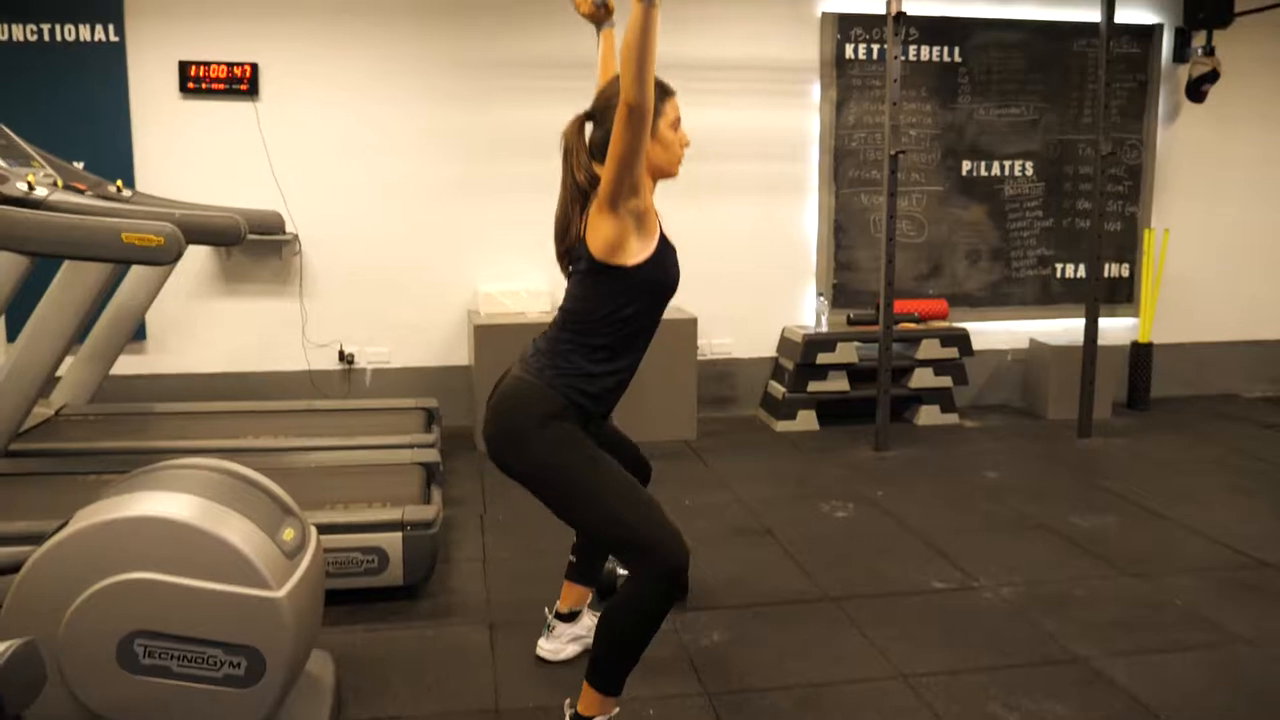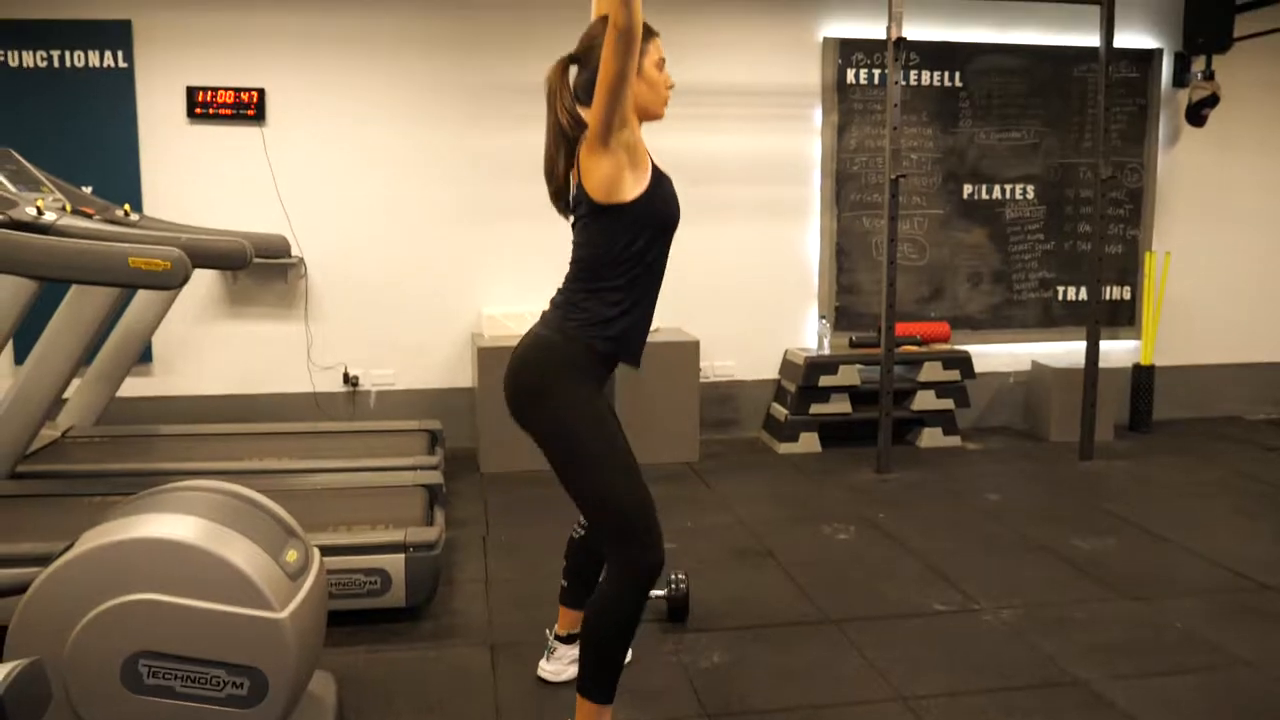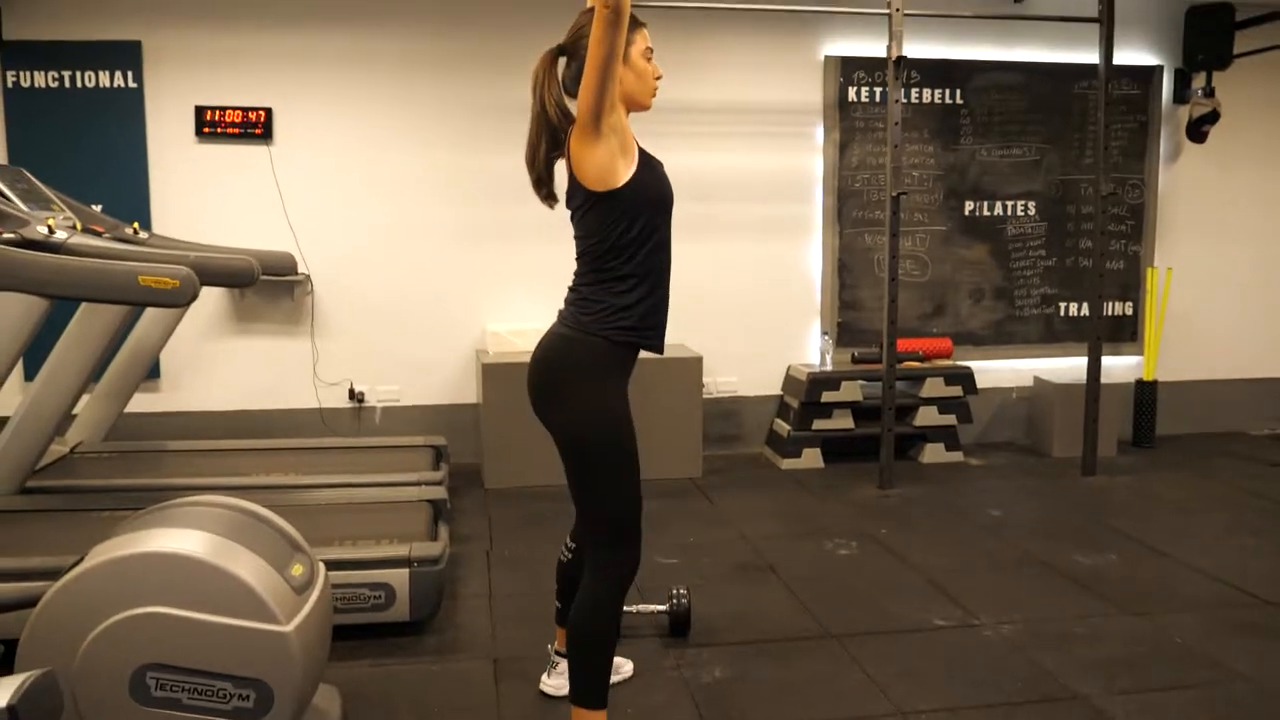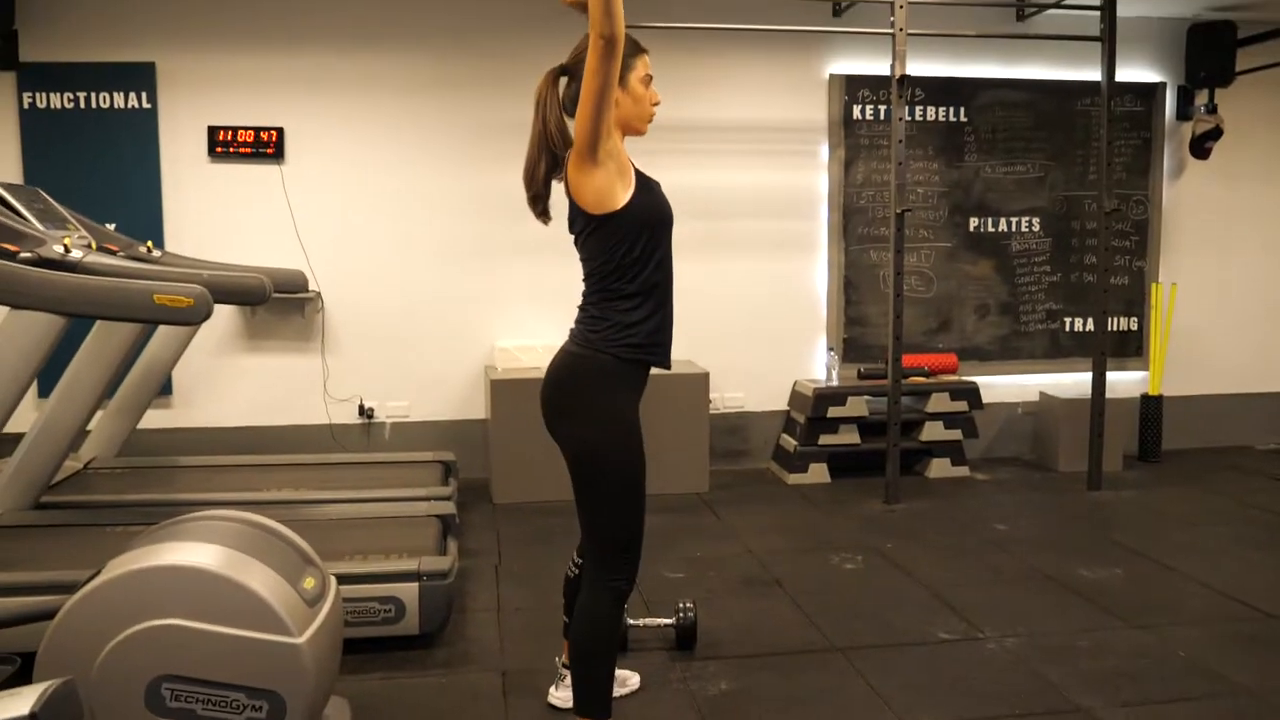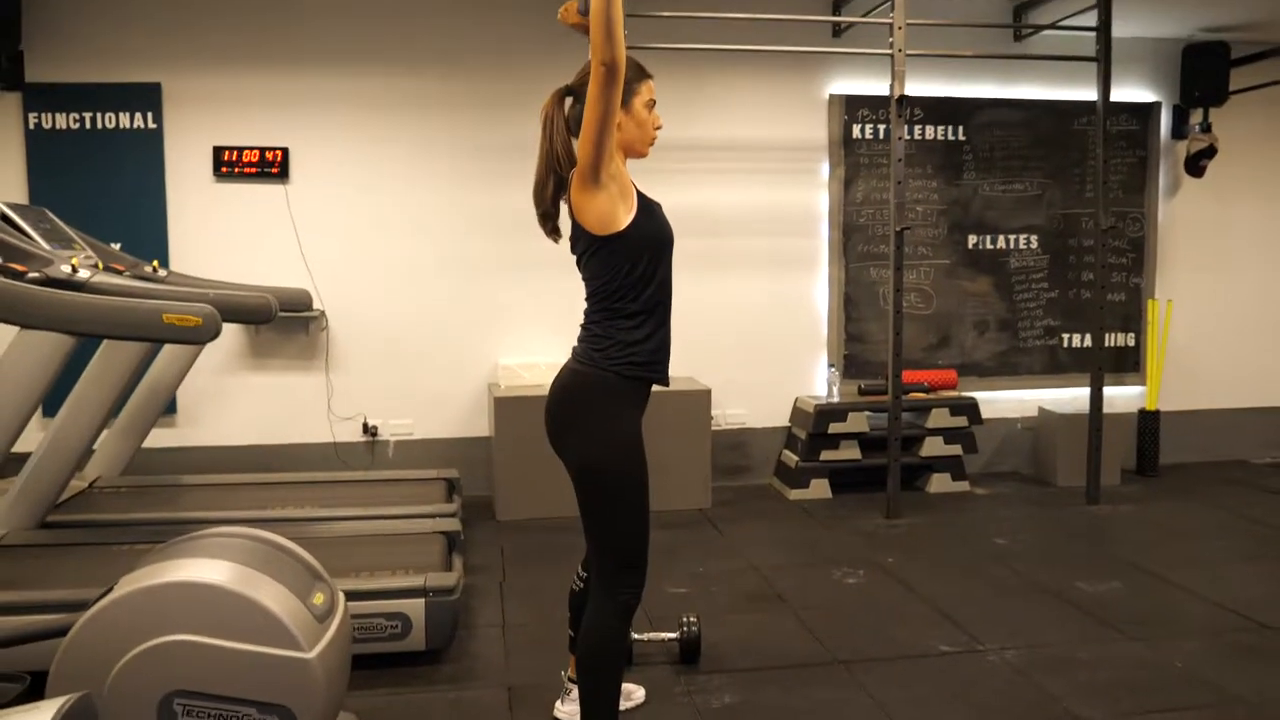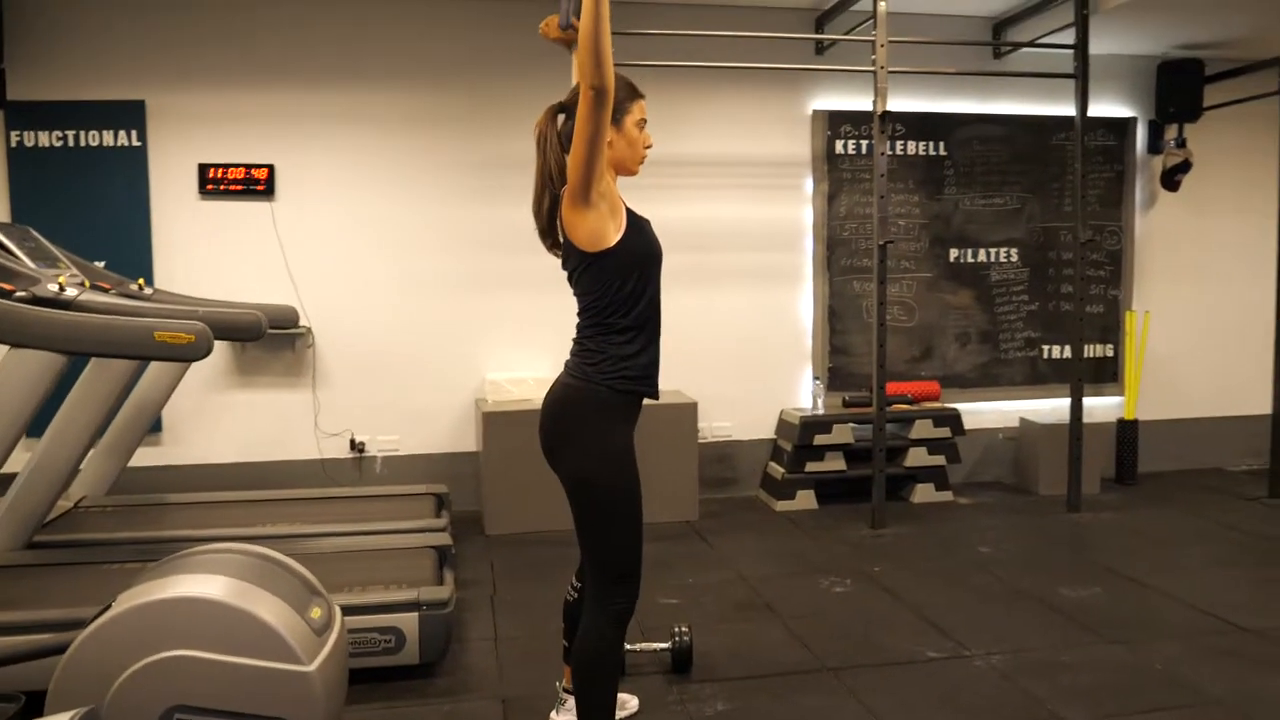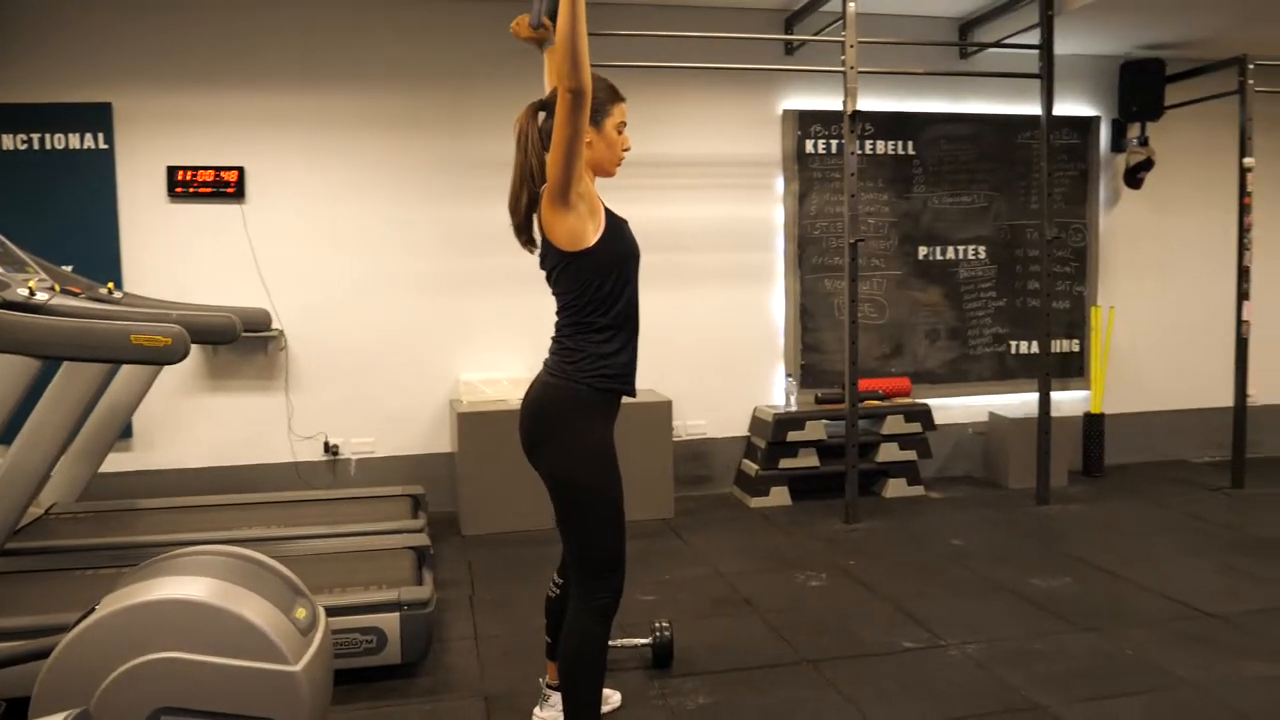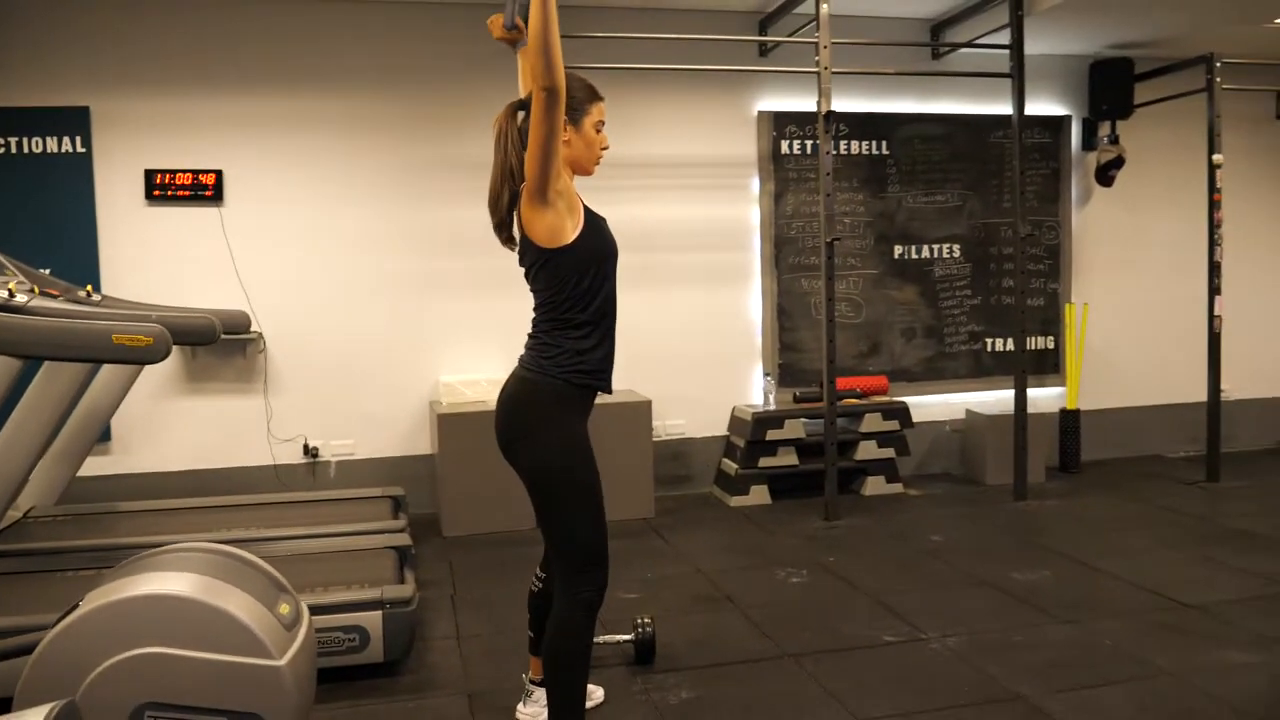
dt=0.2s
person 1, frame 1
left shoulder: (619, 193)
right shoulder: (622, 206)
left elbow: (616, 98)
right elbow: (630, 100)
left hip: (545, 406)
right hip: (535, 421)
left knee: (629, 475)
right knee: (662, 557)
left ankle: (567, 619)
person 1, frame 2
left shoulder: (610, 140)
right shoulder: (612, 145)
left hip: (567, 367)
right hip: (559, 375)
left knee: (613, 500)
right knee: (639, 549)
left ankle: (568, 641)
person 1, frame 3
left shoulder: (606, 135)
right shoulder: (599, 136)
left hip: (584, 361)
right hip: (585, 368)
left knee: (597, 524)
right knee: (615, 551)
left ankle: (568, 659)
person 1, frame 4
left shoulder: (606, 159)
right shoulder: (596, 160)
left hip: (597, 377)
right hip: (596, 383)
left knee: (602, 544)
right knee: (614, 564)
person 1, frame 5
left shoulder: (607, 178)
right shoulder: (598, 182)
left elbow: (605, 74)
right elbow: (606, 68)
left hip: (601, 394)
right hip: (599, 401)
left knee: (606, 559)
right knee: (619, 577)
person 1, frame 6
left shoulder: (595, 196)
right shoulder: (587, 198)
left elbow: (594, 92)
right elbow: (596, 90)
left hip: (592, 408)
right hip: (592, 415)
left knee: (600, 569)
right knee: (614, 587)
person 1, frame 7
left shoulder: (572, 194)
right shoulder: (567, 198)
left elbow: (566, 98)
right elbow: (574, 93)
left hip: (570, 406)
right hip: (572, 412)
left knee: (583, 564)
right knee: (598, 582)
person 1, frame 8
left shoulder: (551, 194)
right shoulder: (547, 195)
left elbow: (542, 95)
right elbow: (547, 90)
left hip: (545, 401)
right hip: (546, 407)
left knee: (565, 559)
right knee: (583, 576)
